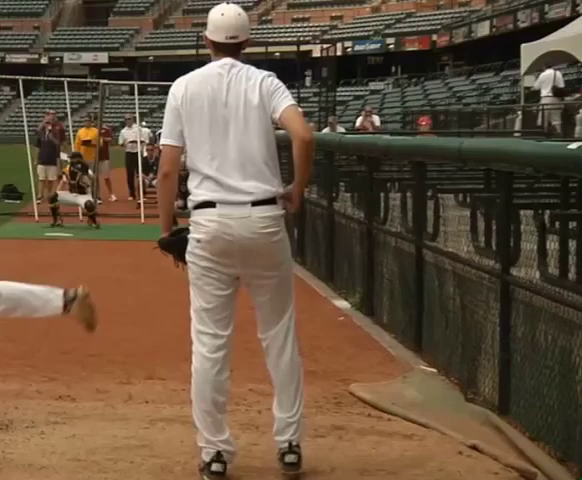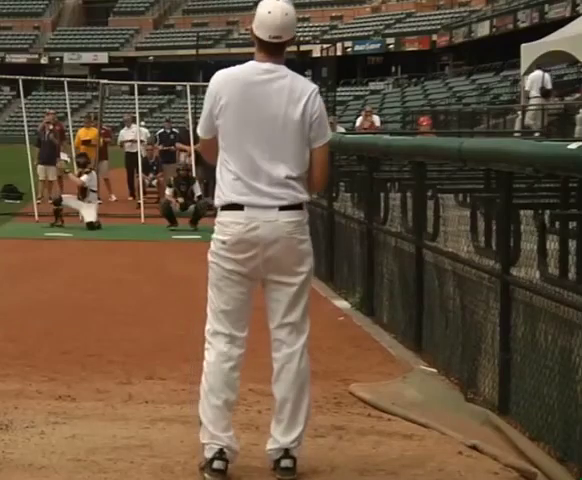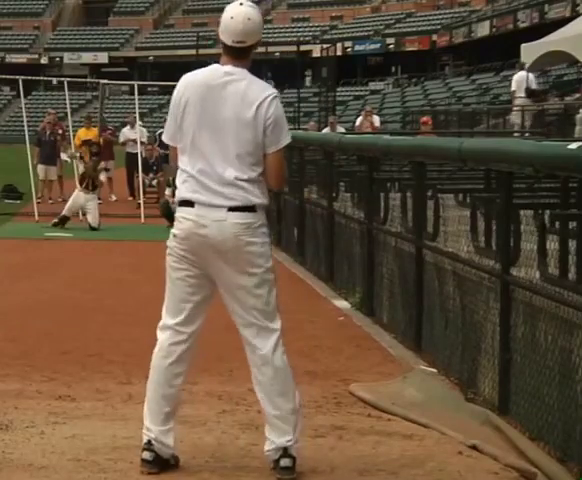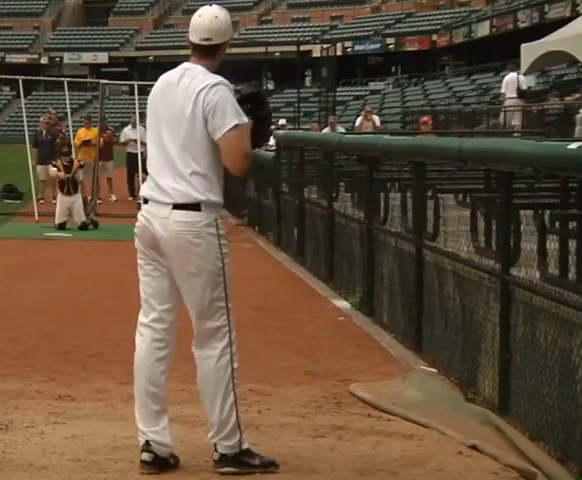
dt=0.7s
person 1, frame 1
left shoulder: (183, 87)
right shoulder: (263, 81)
left elbow: (168, 170)
right elbow: (304, 136)
left wrist: (166, 228)
right wrist: (298, 188)
left hip: (209, 221)
right hip: (264, 218)
left knee: (210, 342)
right knee: (278, 335)
right ankle: (288, 441)
person 1, frame 2
left shoulder: (222, 81)
right shoulder: (307, 92)
left elbow: (208, 150)
right elbow: (319, 178)
left hip: (234, 223)
right hip: (289, 224)
left knee: (223, 340)
right knee: (290, 340)
person 1, frame 3
left shoulder: (186, 85)
right shoulder: (263, 96)
right elbow: (275, 180)
left hip: (190, 221)
right hip: (241, 225)
left knee: (173, 334)
right knee: (264, 338)
person 1, frame 4
left shoulder: (161, 84)
right shoulder: (214, 88)
right elbow: (238, 164)
right wrist: (246, 128)
left hip: (151, 217)
right hip: (193, 222)
left knee: (152, 331)
right knee: (213, 338)
